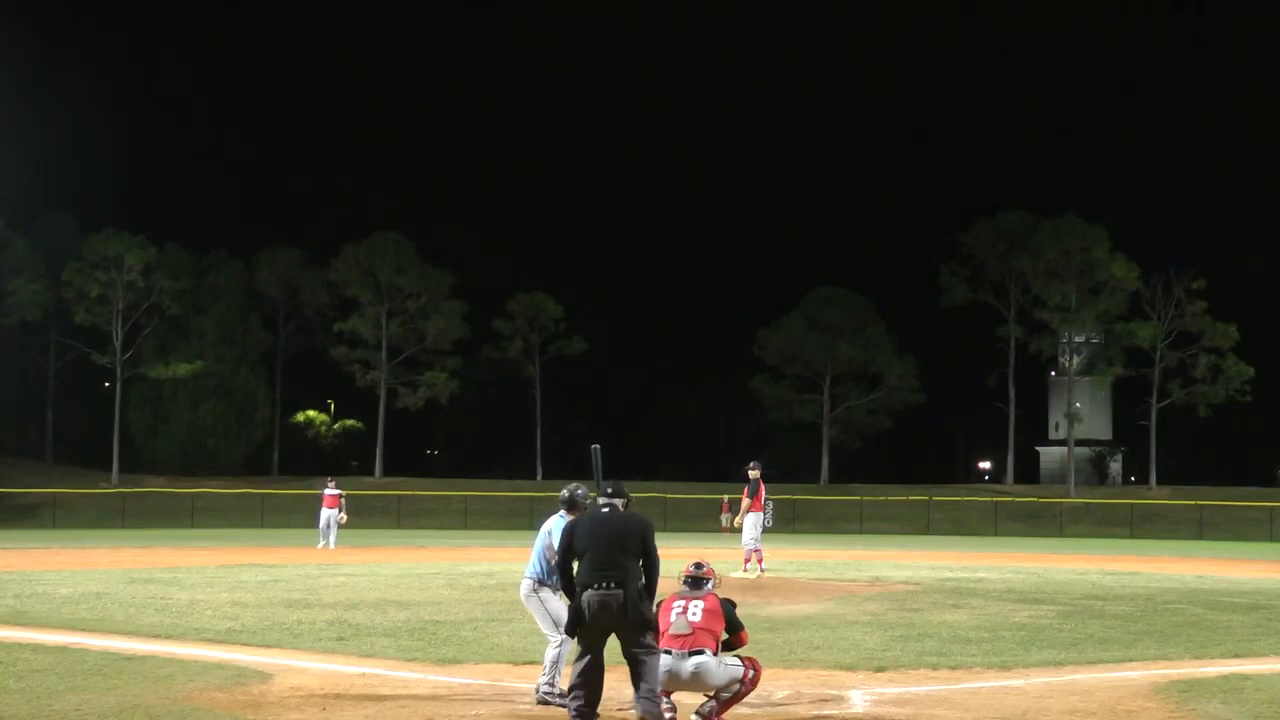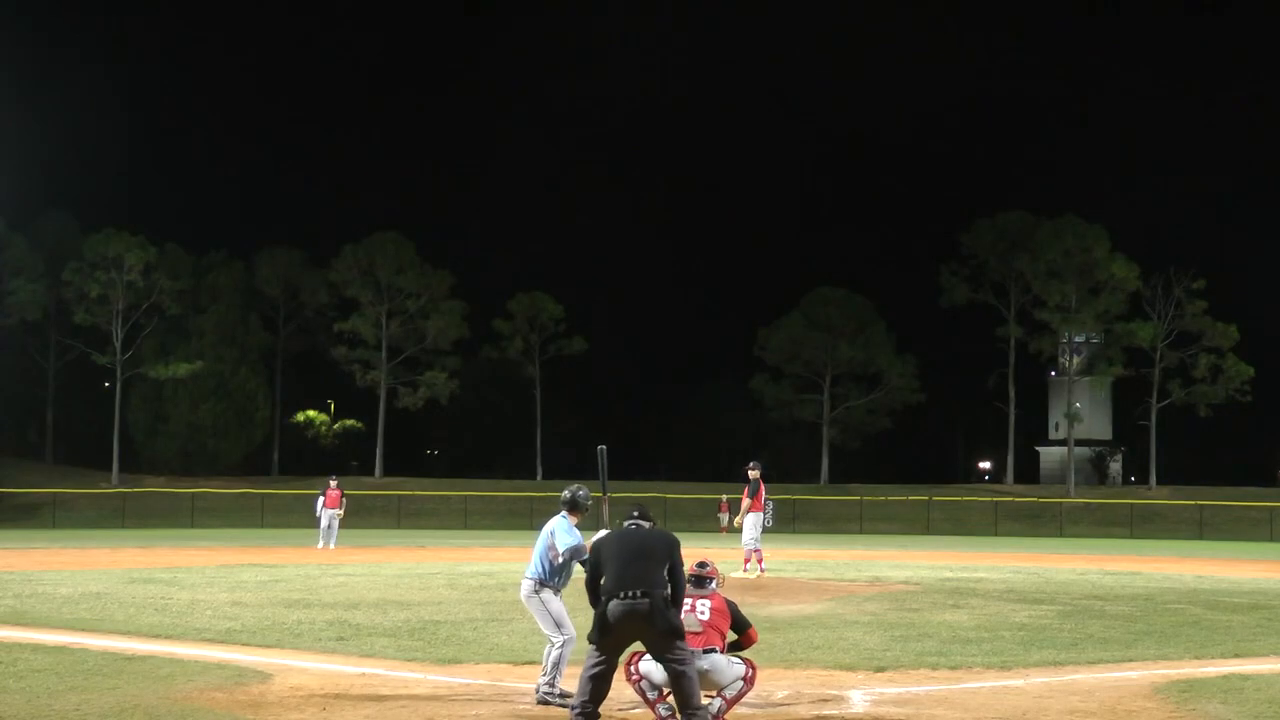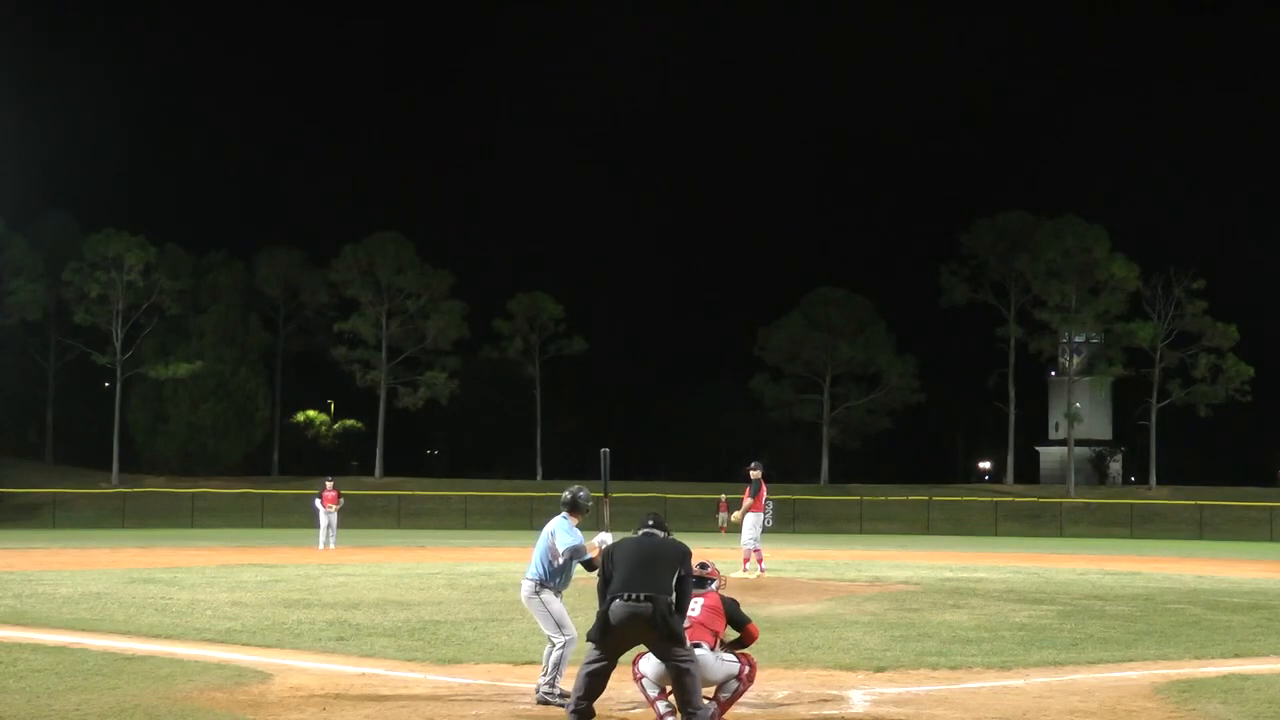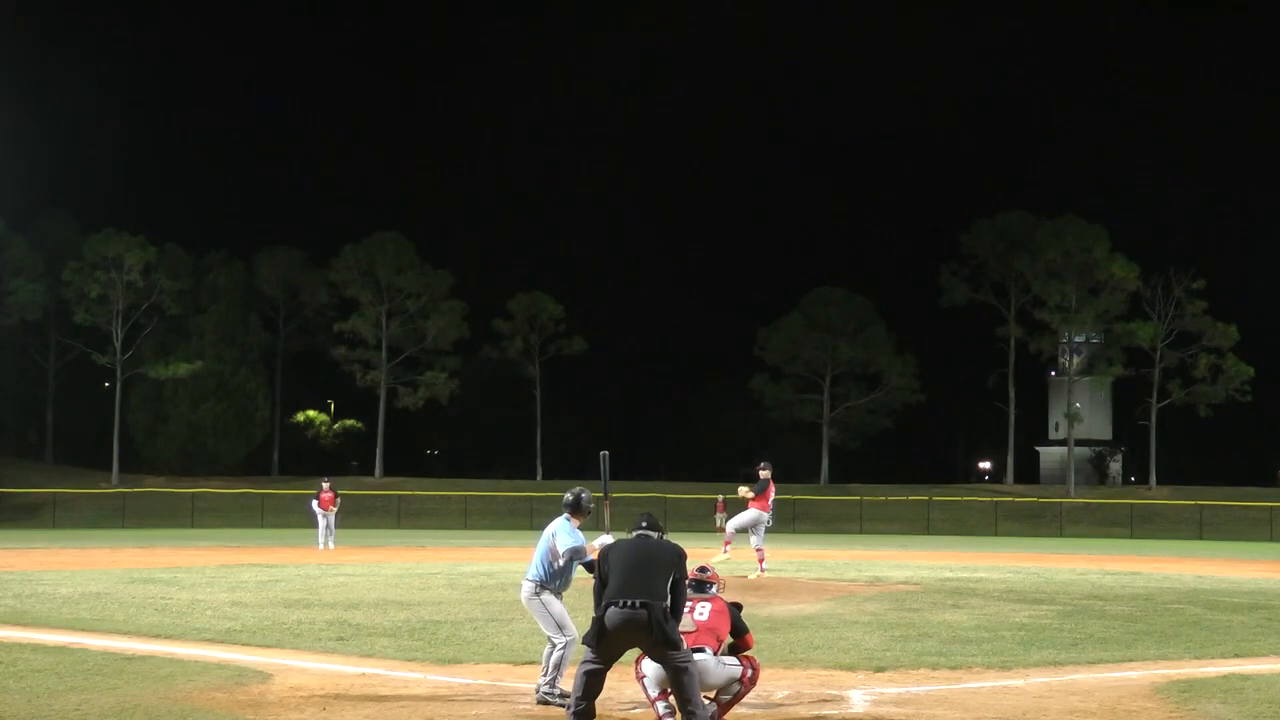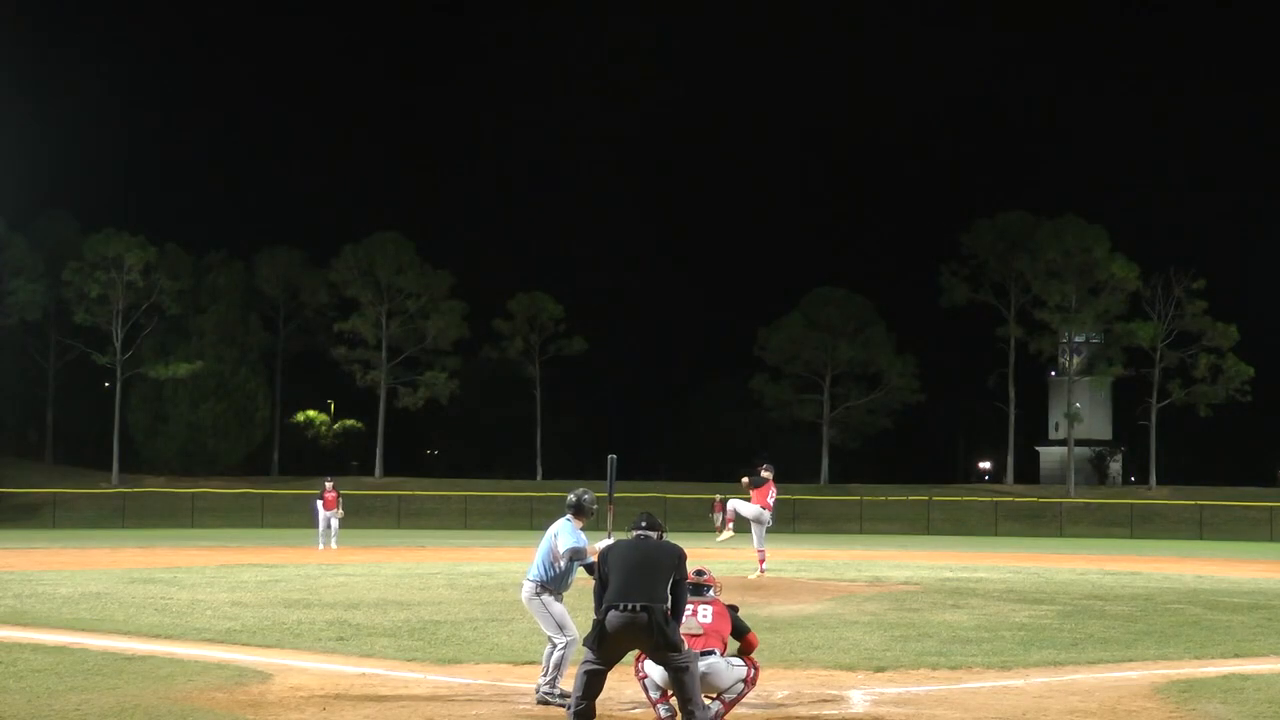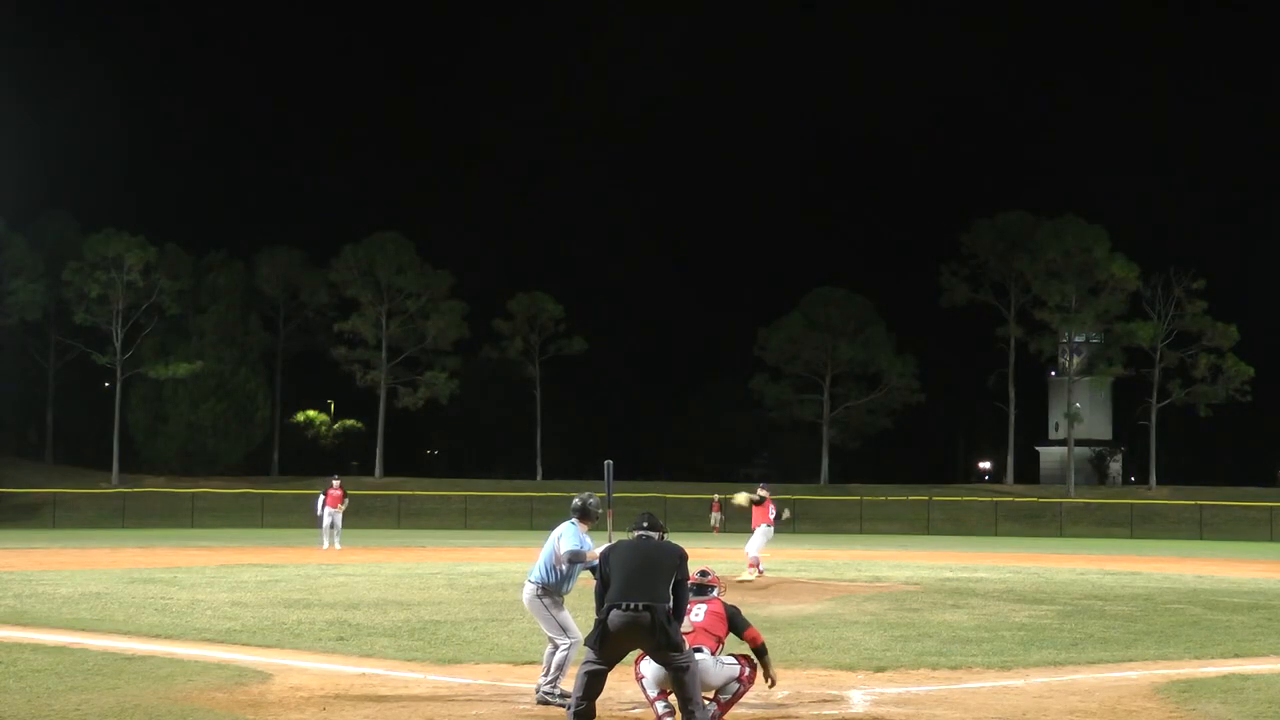
dt=0.4s
person 1, frame 1
left shoulder: (569, 527)
right shoulder: (558, 523)
left hip: (547, 588)
right hip: (537, 588)
left knee: (560, 634)
right knee: (562, 635)
left ankle: (546, 684)
right ankle: (547, 691)
person 1, frame 2
left shoulder: (571, 529)
right shoulder: (561, 524)
right elbow: (572, 553)
right wrist: (596, 540)
left hip: (547, 589)
right hip: (538, 589)
left knee: (558, 636)
right knee: (566, 636)
left ankle: (546, 685)
right ankle: (547, 691)
person 1, frame 3
left shoulder: (574, 531)
right shoulder: (561, 524)
left elbow: (590, 565)
right elbow: (572, 553)
left wrist: (604, 549)
right wrist: (596, 541)
left hip: (547, 590)
right hip: (538, 590)
left knee: (558, 637)
right knee: (567, 637)
left ankle: (546, 685)
right ankle: (548, 692)
person 1, frame 4
left shoulder: (575, 532)
right shoulder: (562, 526)
left elbow: (591, 567)
right elbow: (571, 554)
right wrist: (598, 543)
left hip: (548, 591)
right hip: (538, 591)
left knee: (558, 637)
right knee: (568, 637)
left ankle: (545, 685)
right ankle: (548, 691)
person 1, frame 5
left shoulder: (578, 534)
right shoulder: (565, 527)
left elbow: (592, 569)
right elbow: (571, 554)
right wrist: (599, 547)
left hip: (547, 592)
right hip: (539, 591)
left knee: (559, 638)
right knee: (568, 638)
left ankle: (546, 684)
right ankle: (547, 692)
person 1, frame 6
left shoulder: (584, 538)
right shoulder: (570, 530)
right elbow: (570, 557)
right wrist: (599, 552)
left hip: (548, 593)
right hip: (540, 593)
left knee: (559, 638)
right knee: (572, 639)
left ankle: (546, 684)
right ankle: (547, 692)
person 2, frame 1
left shoulder: (575, 525)
right shoulder: (639, 524)
left elbow: (563, 565)
right elbow: (651, 565)
left wrist: (574, 600)
right wrist: (647, 601)
left hip: (589, 598)
right hip: (628, 599)
left knee: (587, 659)
right knee: (645, 654)
person 2, frame 2
left shoulder: (602, 543)
right shoulder: (667, 539)
left elbow: (592, 583)
right elbow: (677, 581)
left wrist: (602, 613)
right wrist: (673, 614)
left hip: (615, 608)
right hip: (654, 607)
left knee: (598, 663)
right knee: (680, 662)
person 2, frame 3
left shoulder: (615, 548)
right shoulder: (679, 550)
left elbow: (603, 589)
right elbow: (684, 593)
left wrist: (608, 621)
right wrist: (676, 623)
left hip: (618, 610)
right hip: (657, 611)
left knee: (596, 662)
right knee: (684, 663)
person 2, frame 4
left shoulder: (609, 551)
right shoulder: (674, 551)
left elbow: (598, 594)
right elbow: (679, 596)
left wrist: (604, 623)
right wrist: (670, 627)
left hip: (614, 616)
right hip: (653, 617)
left knee: (592, 664)
right knee: (682, 664)
person 2, frame 5
left shoulder: (609, 551)
right shoulder: (674, 552)
left elbow: (599, 596)
right elbow: (679, 598)
left wrist: (605, 623)
right wrist: (671, 629)
left hip: (614, 619)
right hip: (654, 619)
left knee: (592, 665)
right knee: (683, 664)
person 2, frame 6
left shoulder: (611, 552)
right shoulder: (675, 552)
left elbow: (600, 596)
right elbow: (681, 597)
left wrist: (605, 625)
right wrist: (673, 628)
left hip: (616, 618)
right hip: (656, 619)
left knee: (592, 666)
right knee: (683, 665)
